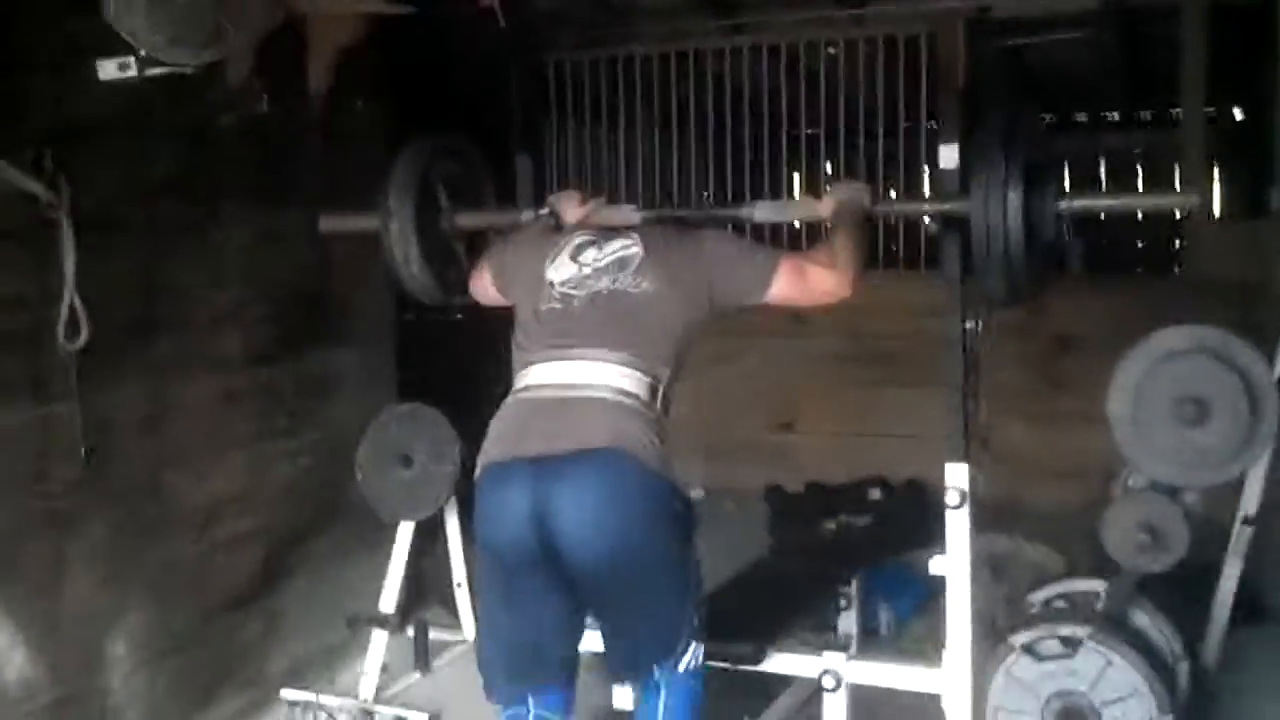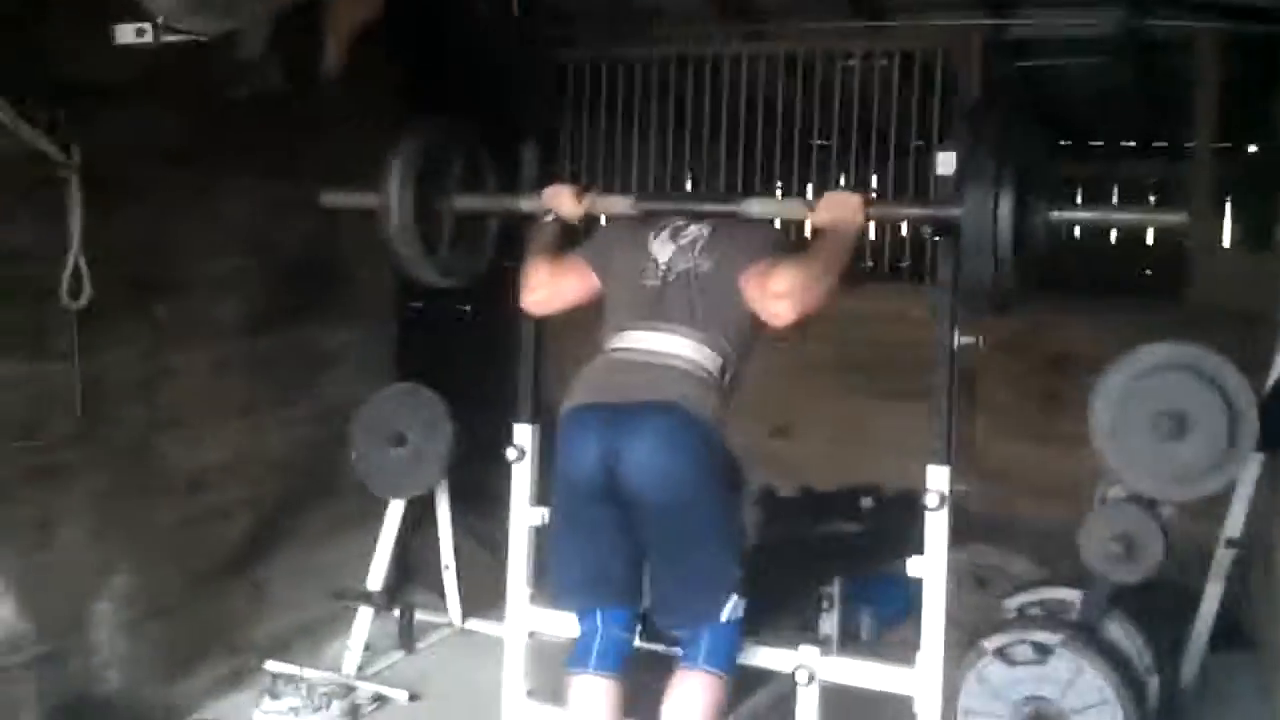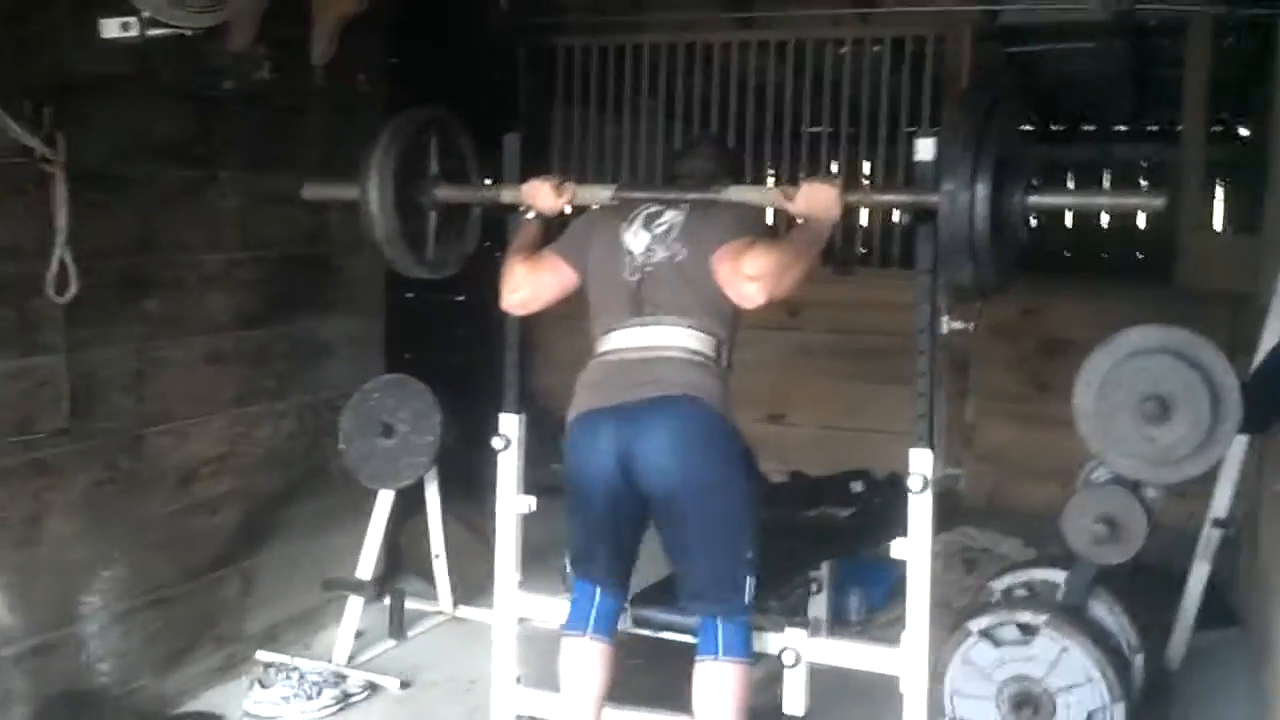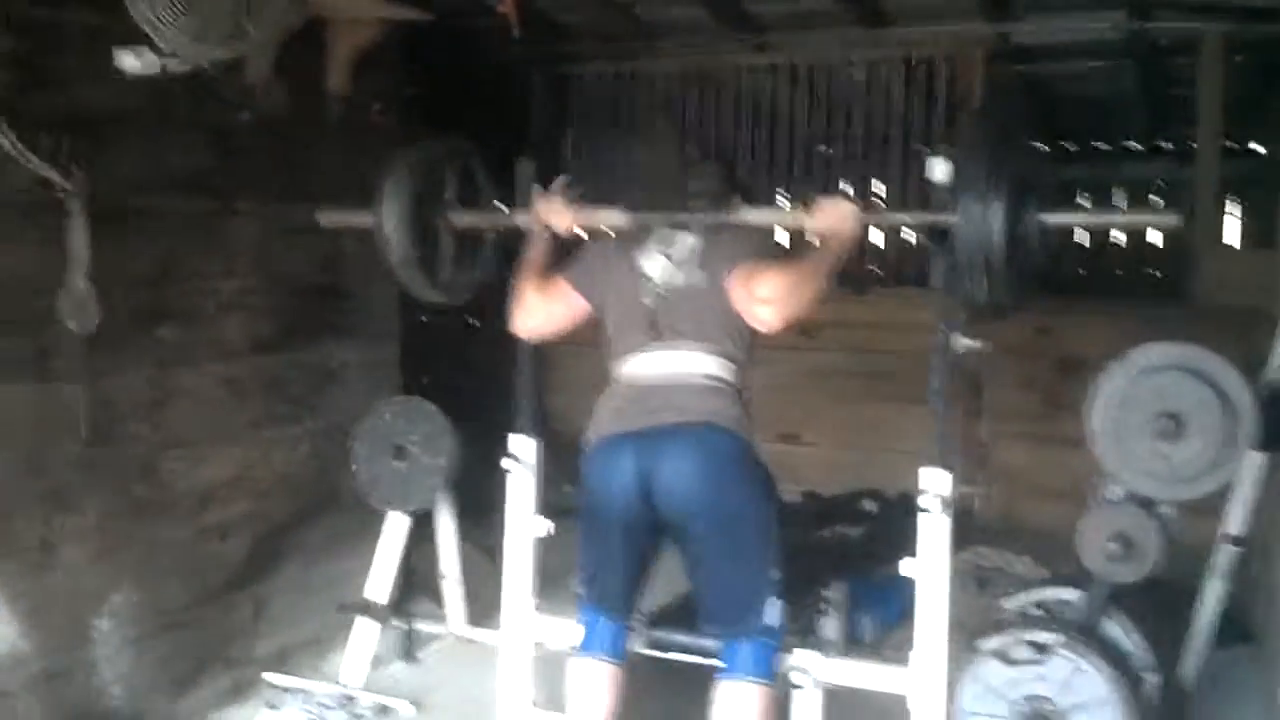
dt=1s
person 1, frame 1
left shoulder: (542, 248)
right shoulder: (696, 251)
left elbow: (481, 284)
right elbow: (830, 280)
right wrist: (845, 213)
left hip: (504, 476)
right hip: (612, 475)
right knee: (668, 672)
person 1, frame 2
left shoulder: (629, 235)
right shoulder: (753, 240)
left elbow: (537, 295)
right elbow: (783, 301)
left wrist: (555, 218)
right wrist: (839, 232)
left hip: (583, 424)
right hip: (672, 432)
left knee: (602, 624)
right knee: (711, 625)
person 1, frame 3
left shoulder: (600, 223)
right shoulder: (730, 218)
left elbow: (517, 294)
right elbow: (753, 284)
left wrist: (535, 214)
right wrist: (817, 220)
left hip: (592, 424)
right hip: (684, 425)
left knee: (594, 592)
right knee: (723, 609)
person 1, frame 4
left shoulder: (613, 248)
right shoulder: (742, 242)
left elbow: (528, 319)
right elbow: (769, 306)
left wrist: (543, 233)
right wrist: (834, 239)
left hip: (612, 447)
right hip: (706, 448)
left knee: (602, 616)
right knee: (750, 631)
